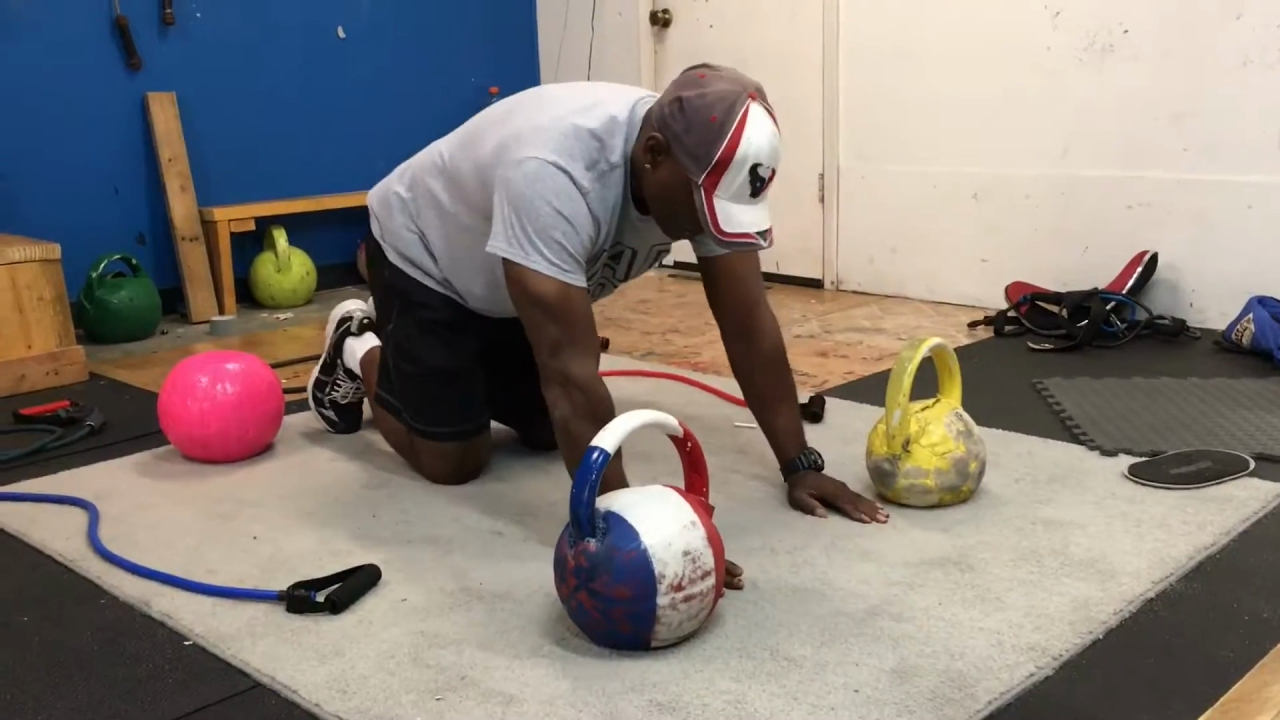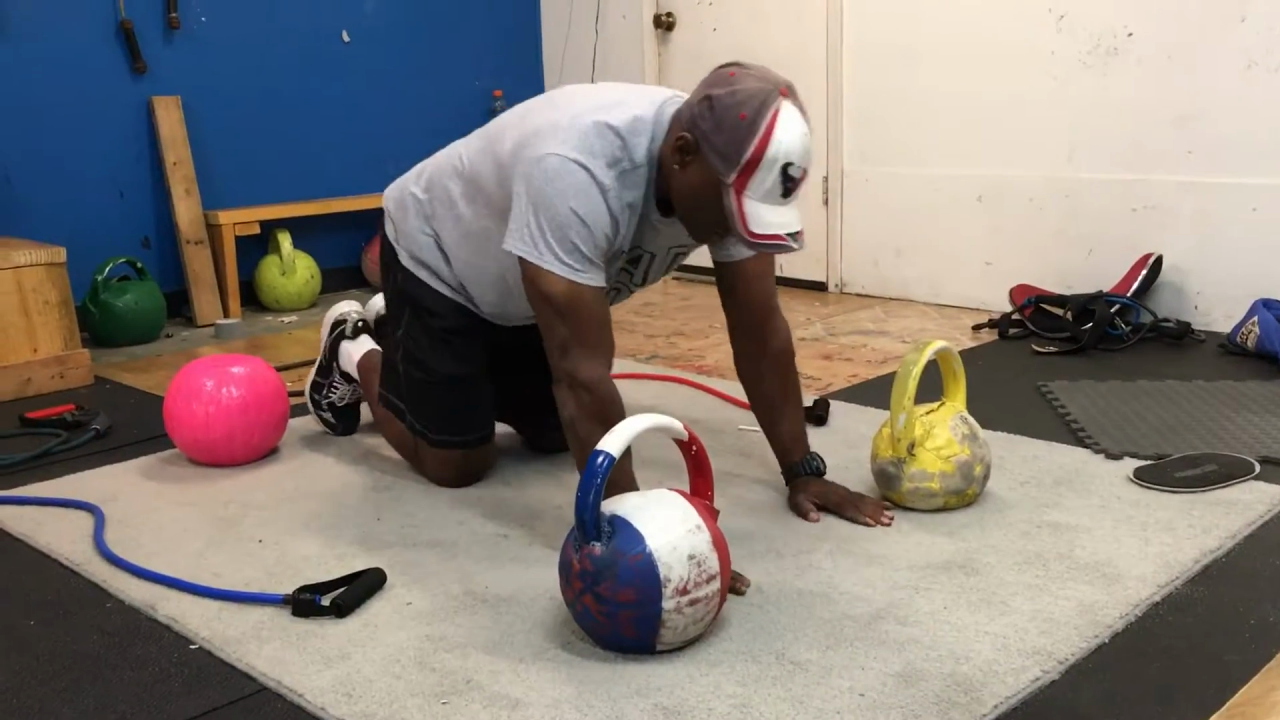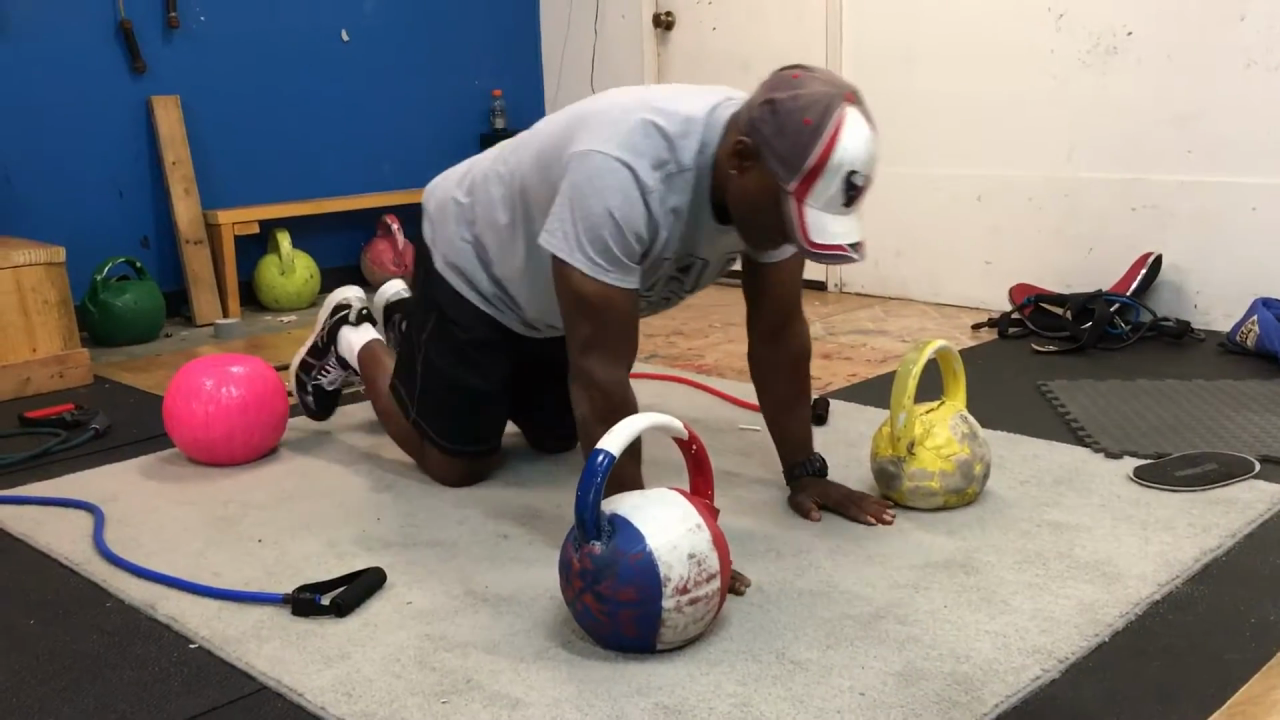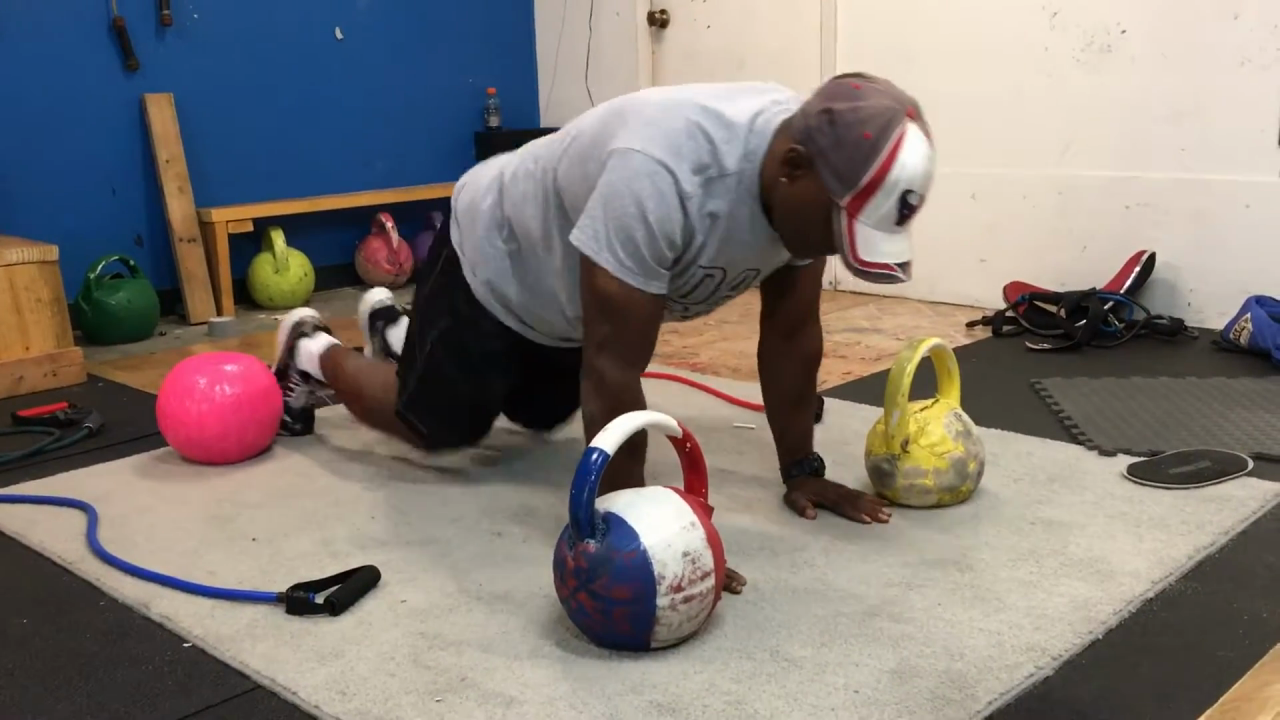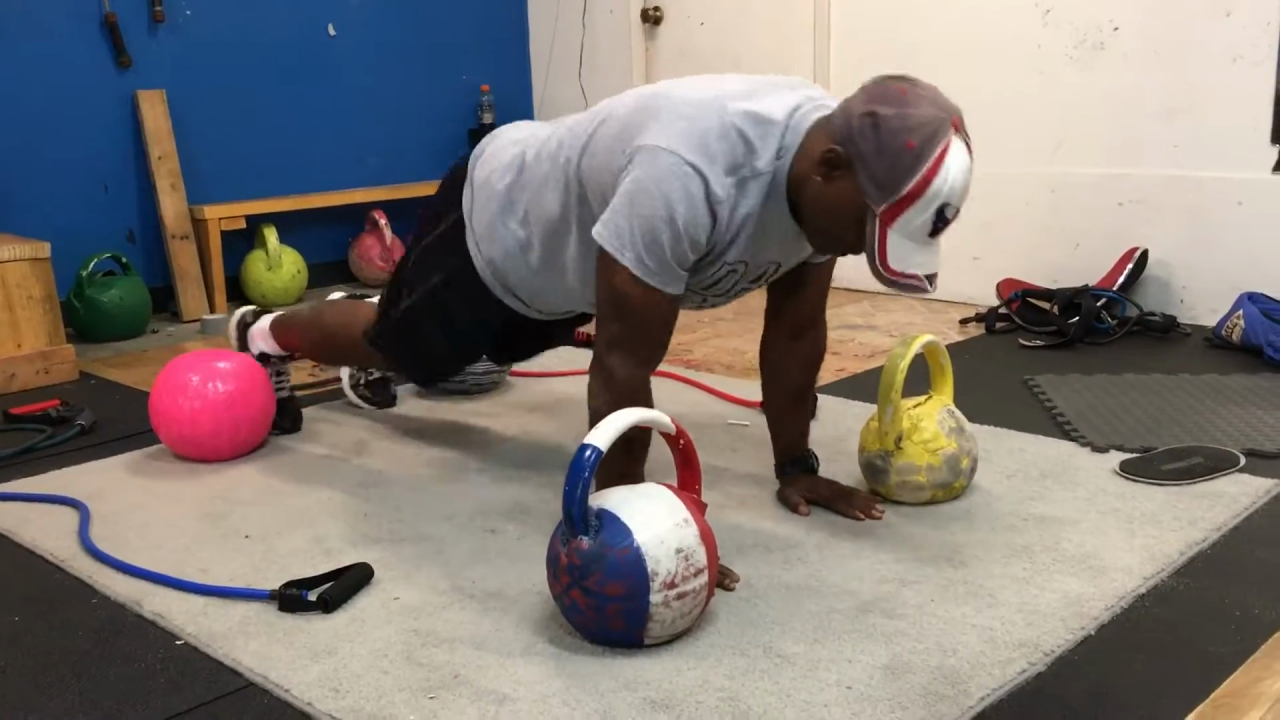
dt=0.2s
person 1, frame 1
left shoulder: (711, 166)
right shoulder: (554, 173)
left elbow: (749, 326)
right elbow: (570, 370)
left wrist: (800, 465)
left hip: (509, 279)
right hip: (423, 252)
left knee: (548, 431)
right knee: (453, 460)
left ankle: (397, 334)
right ankle: (359, 351)
person 1, frame 2
left shoulder: (729, 171)
right shoulder: (577, 172)
left elbow: (760, 330)
right elbow: (582, 371)
left wrist: (803, 470)
left hip: (520, 287)
right hip: (435, 256)
left knee: (553, 435)
right knee: (456, 463)
left ankle: (397, 330)
right ankle: (355, 351)
person 1, frame 3
left shoulder: (774, 172)
right shoulder: (625, 171)
left elbow: (779, 333)
right elbow: (601, 371)
left wrist: (805, 472)
left hip: (551, 292)
right hip: (474, 260)
left knee: (558, 436)
right knee: (459, 462)
left ankle: (407, 319)
right ankle: (354, 337)
person 1, frame 4
left shoulder: (813, 177)
right shoulder: (664, 173)
left elbow: (792, 336)
right elbow: (614, 371)
left wrist: (802, 470)
left hip: (567, 287)
right hip: (496, 257)
left knee: (539, 416)
right knee: (432, 426)
left ankle: (396, 325)
right ankle: (312, 350)
person 1, frame 5
left shoulder: (832, 169)
right shoulder: (690, 171)
left elbow: (796, 330)
right elbow: (622, 367)
left wrist: (795, 466)
left hip: (568, 249)
right hip: (501, 223)
left knee: (492, 350)
right knee: (395, 342)
left ankle: (367, 306)
right ankle: (267, 335)
